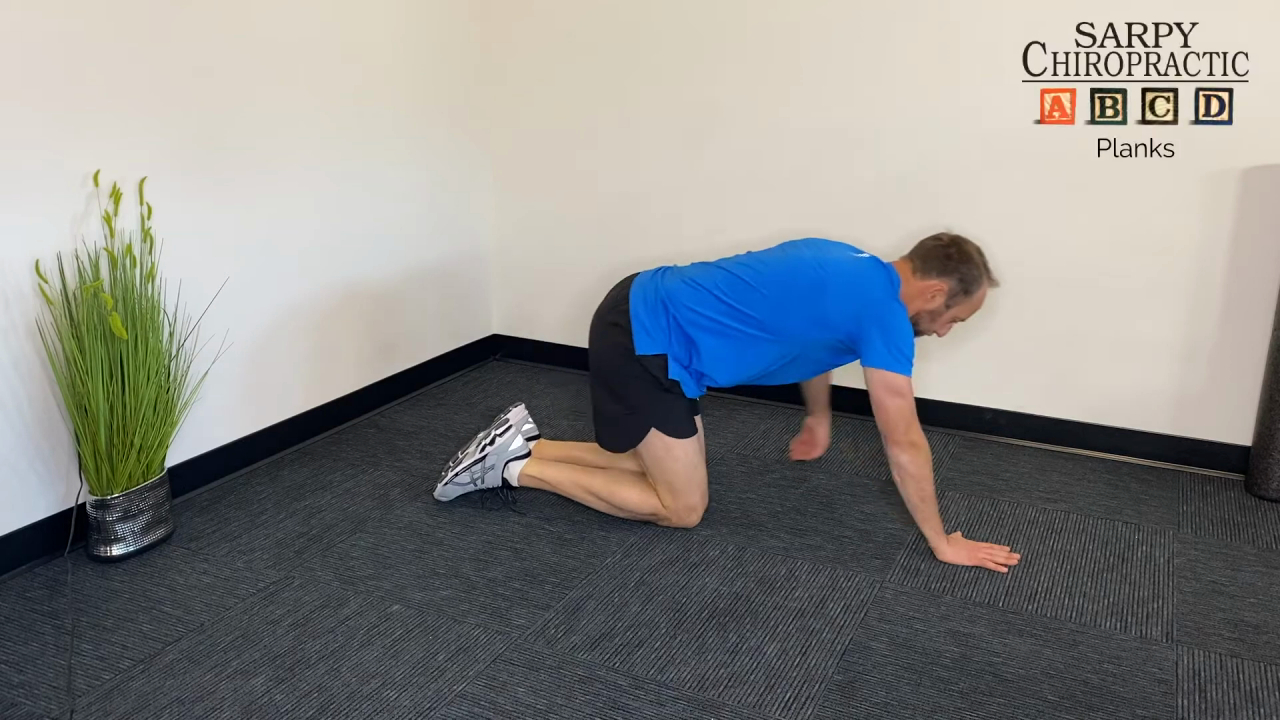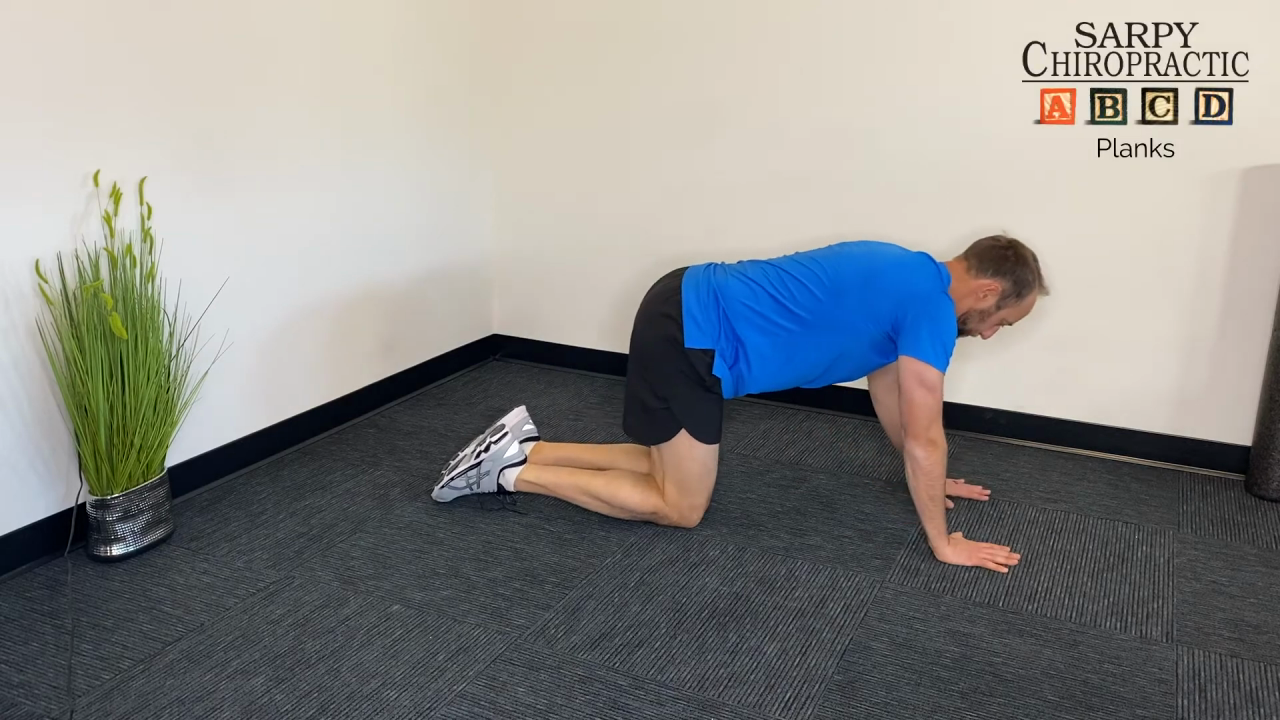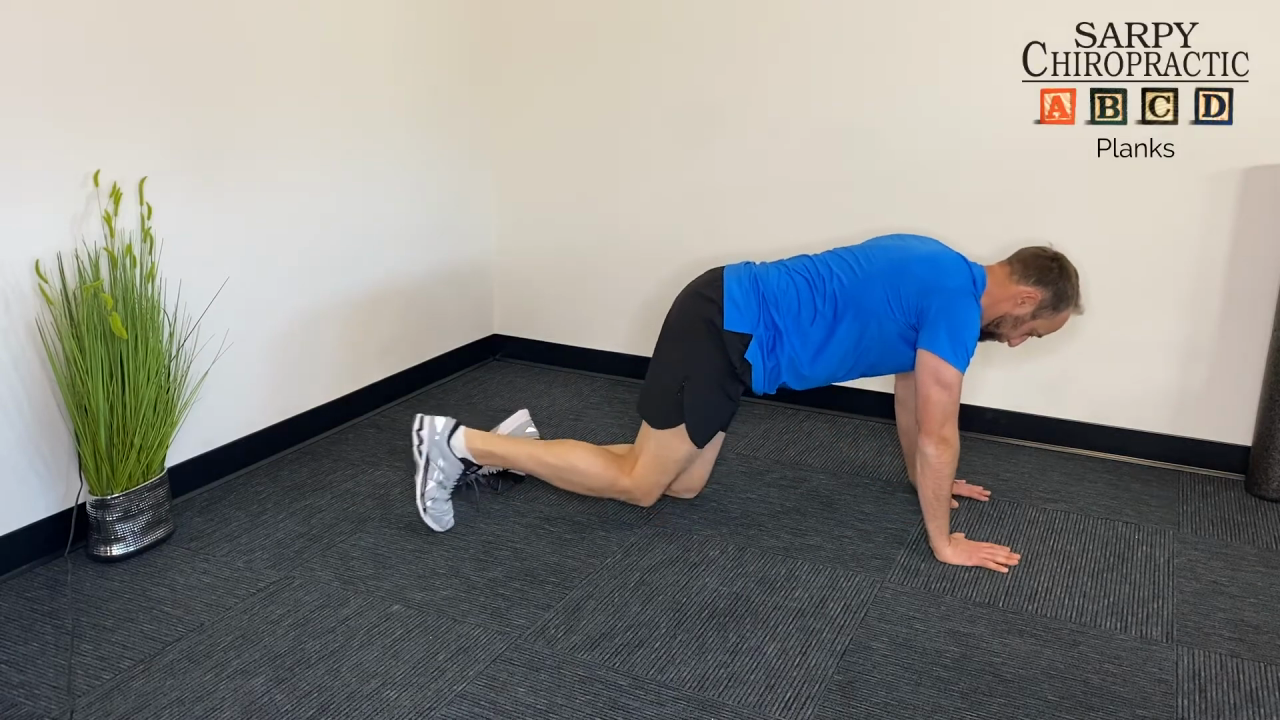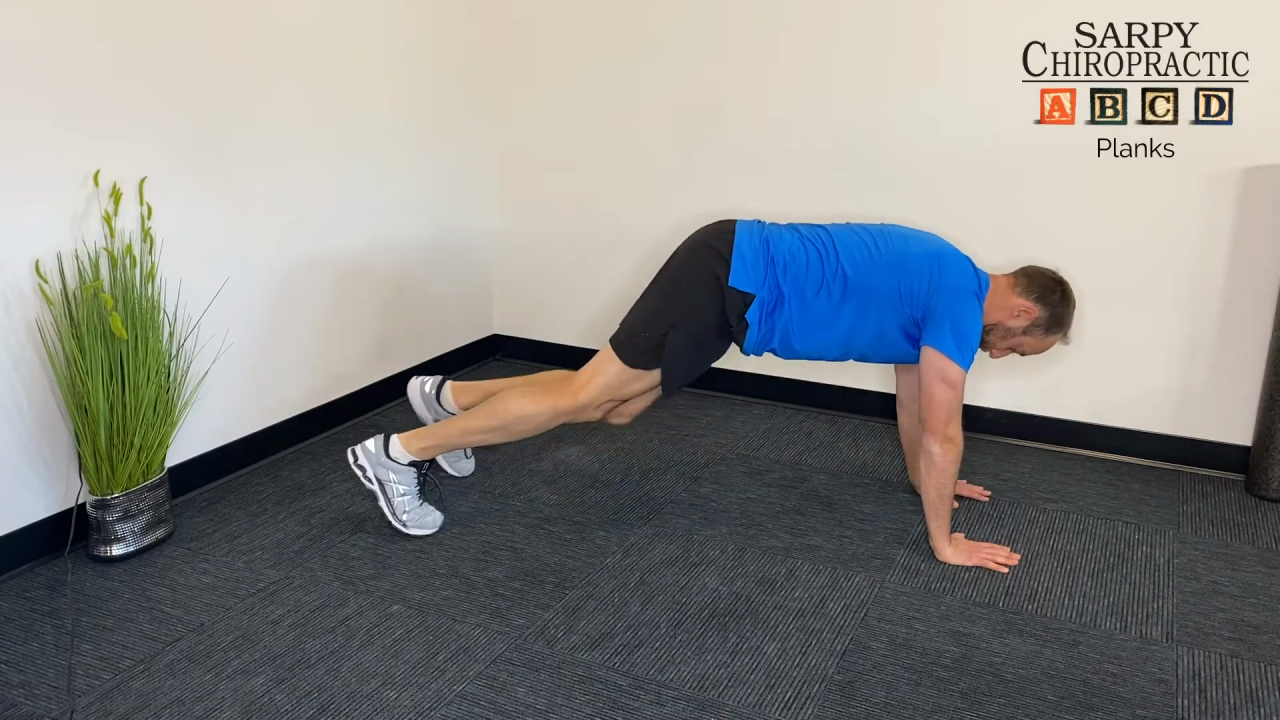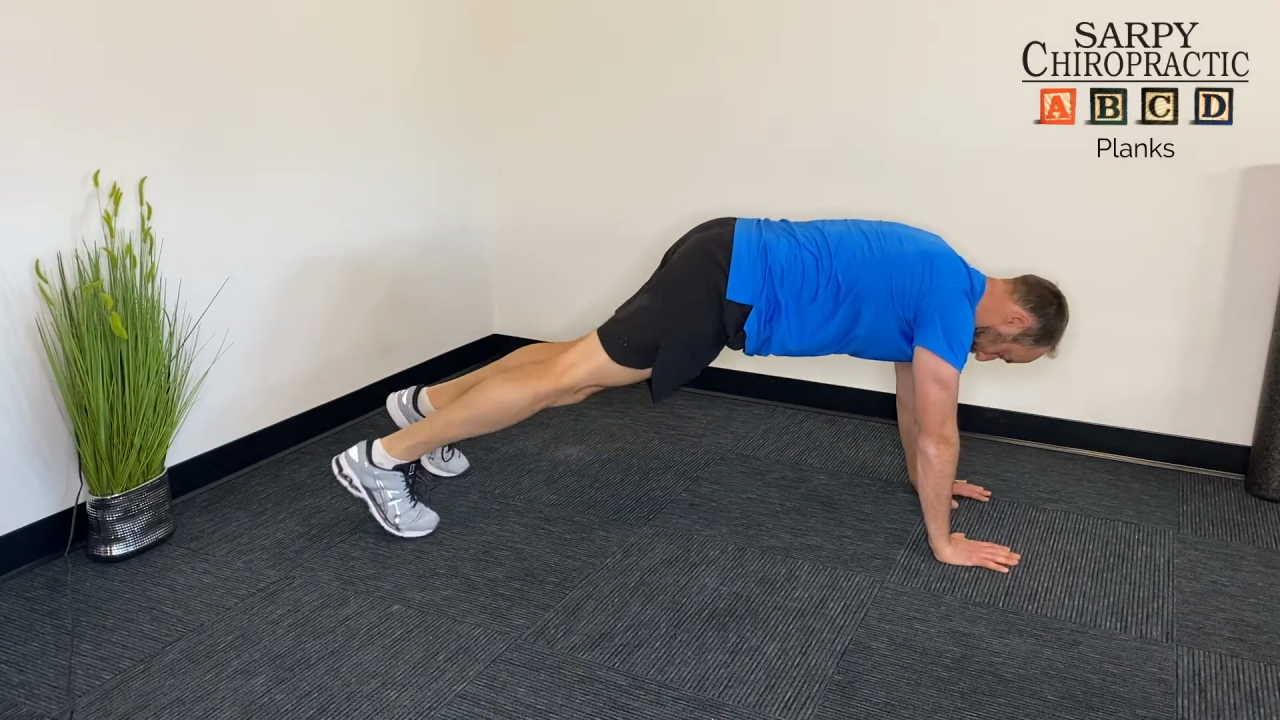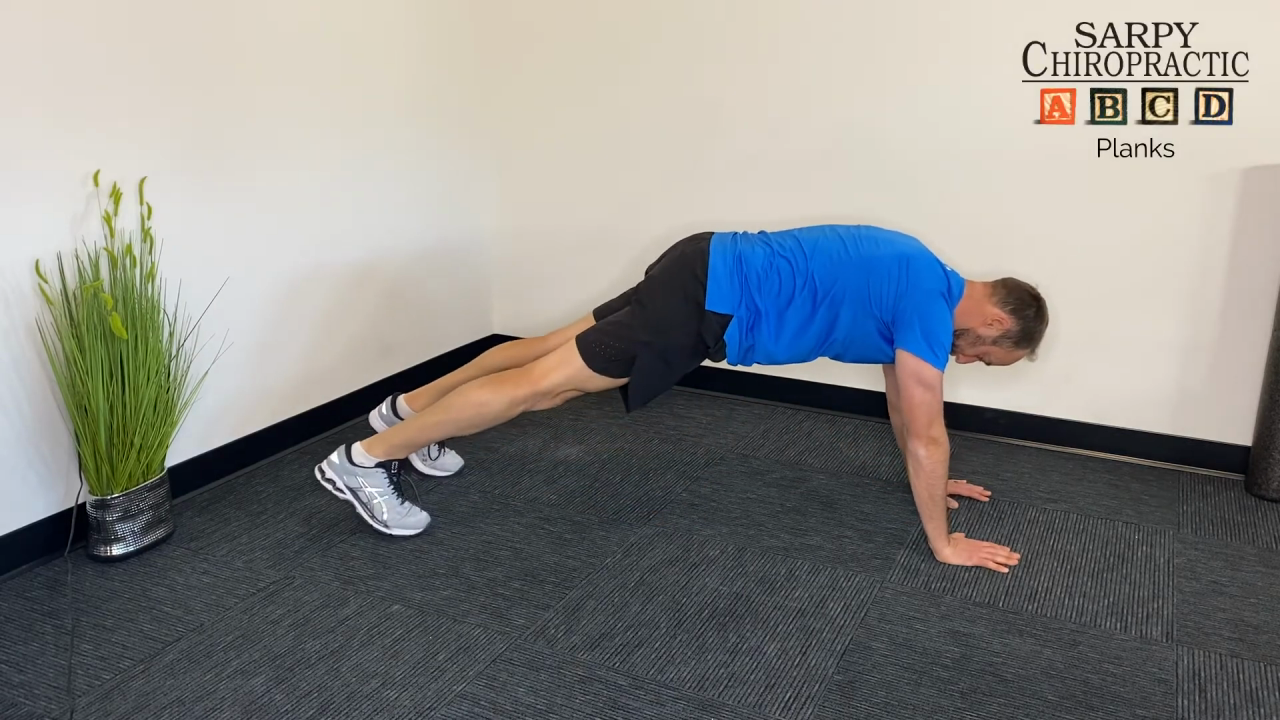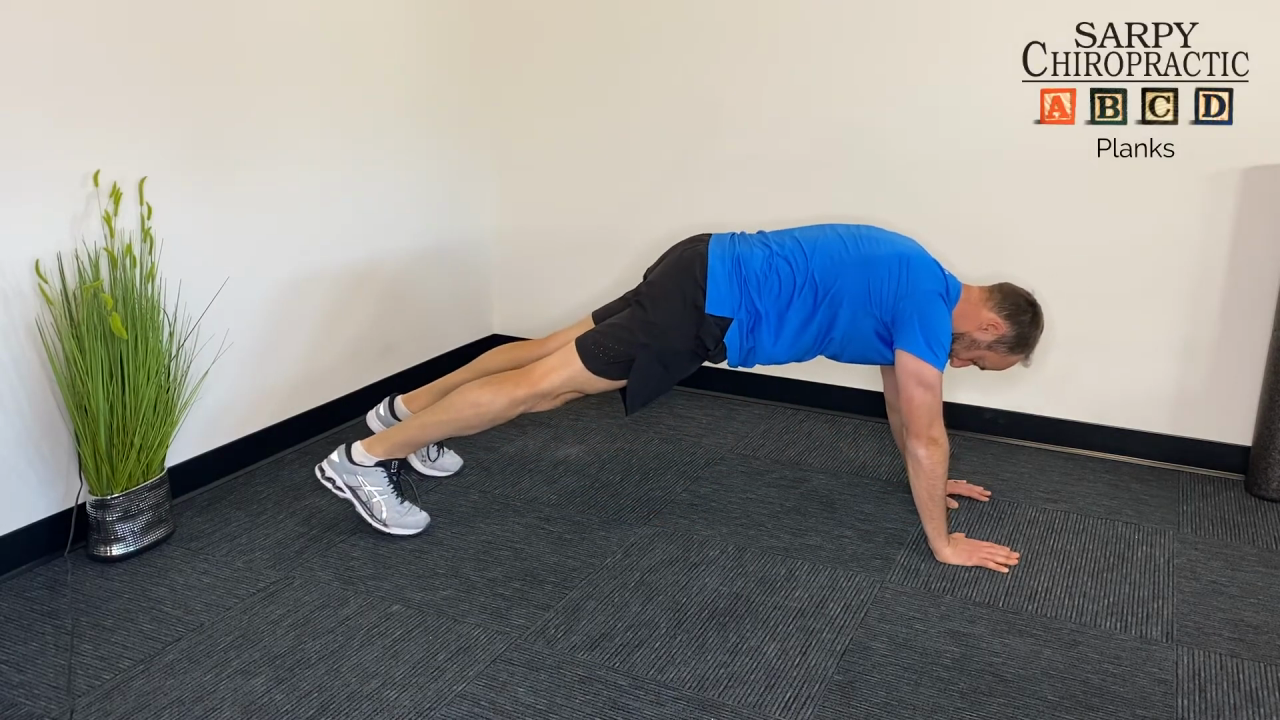
dt=0.7s
person 1, frame 1
left shoulder: (856, 269)
right shoulder: (882, 309)
right elbow: (904, 445)
left wrist: (818, 415)
right wrist: (942, 543)
left hip: (645, 314)
right hip: (642, 340)
left knee: (669, 468)
right knee: (682, 508)
left ankle: (525, 443)
right ankle: (516, 466)
person 1, frame 2
left shoulder: (905, 280)
right shoulder: (932, 304)
left elbow: (886, 386)
right elbow: (925, 437)
left wrist: (928, 476)
right wrist: (942, 542)
left hip: (684, 313)
right hip: (688, 336)
left knee: (675, 468)
right knee: (681, 508)
left ankle: (527, 447)
right ankle: (514, 472)
person 1, frame 3
left shoulder: (938, 280)
right shoulder: (956, 300)
left elbow: (909, 391)
right elbow: (938, 433)
left wrist: (923, 479)
right wrist: (943, 541)
left hip: (733, 325)
right hip: (725, 326)
left knee: (682, 480)
right knee: (639, 484)
left ankle: (522, 448)
right ankle: (456, 443)
person 1, frame 4
left shoulder: (936, 289)
right shoulder: (959, 301)
left elbow: (911, 397)
right elbow: (942, 432)
left wrist: (924, 480)
right wrist: (945, 540)
left hip: (729, 269)
right hip: (732, 279)
left knee: (620, 407)
right knee: (591, 395)
left ankle: (449, 396)
right ankle: (402, 453)
person 1, frame 5
left shoulder: (932, 285)
right shoulder: (952, 303)
left elbow: (911, 396)
right elbow: (938, 432)
left wrist: (922, 477)
right wrist: (943, 540)
left hip: (728, 260)
right hip: (732, 282)
left knee: (585, 352)
right knee: (573, 376)
left ankle: (427, 403)
right ankle: (383, 459)
person 1, frame 6
left shoulder: (915, 285)
right shoulder: (929, 303)
left elbow: (900, 400)
right elbow: (926, 434)
left wrist: (928, 477)
right wrist: (944, 542)
left hip: (708, 276)
right hip: (712, 302)
left knee: (561, 346)
right knee: (549, 380)
left ankle: (408, 408)
right ankle: (366, 458)
person 1, frame 7
left shoulder: (912, 288)
right shoulder: (929, 307)
left elbow: (899, 395)
right elbow: (927, 435)
left wrist: (927, 477)
right wrist: (944, 542)
left hip: (708, 278)
right hip: (713, 303)
left knee: (561, 348)
right knee: (550, 381)
left ankle: (405, 409)
right ankle: (366, 457)
